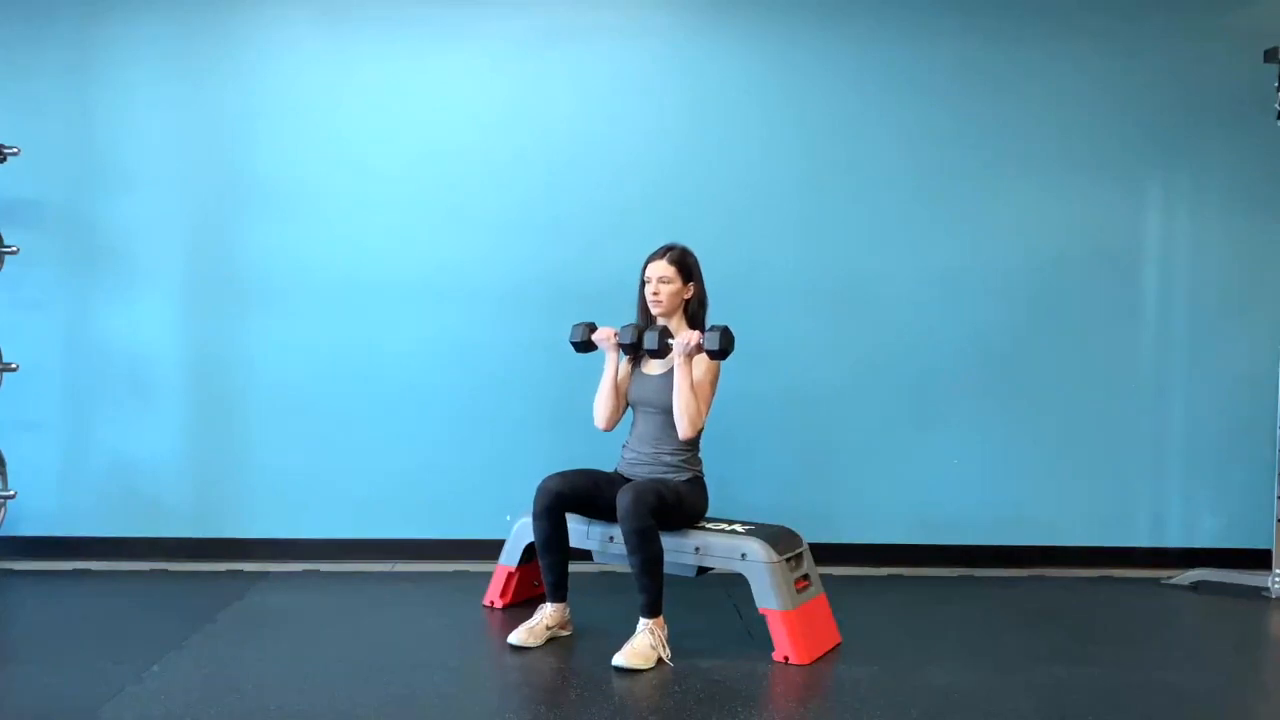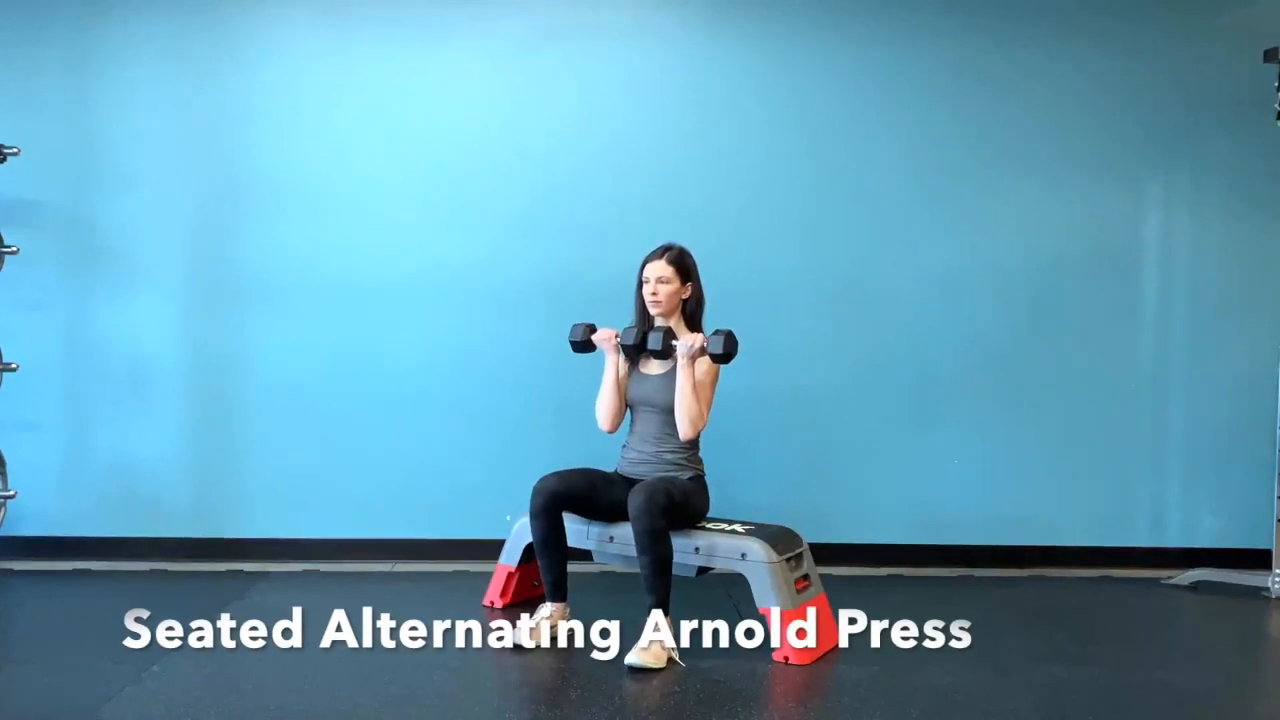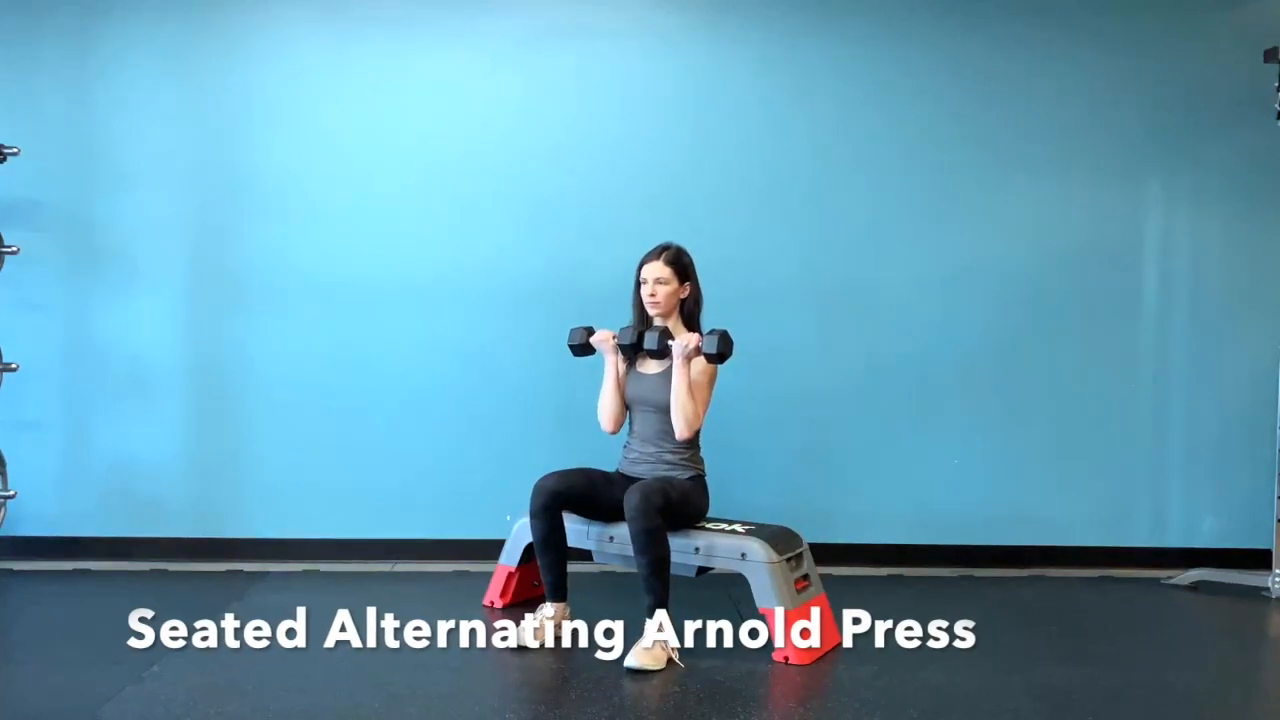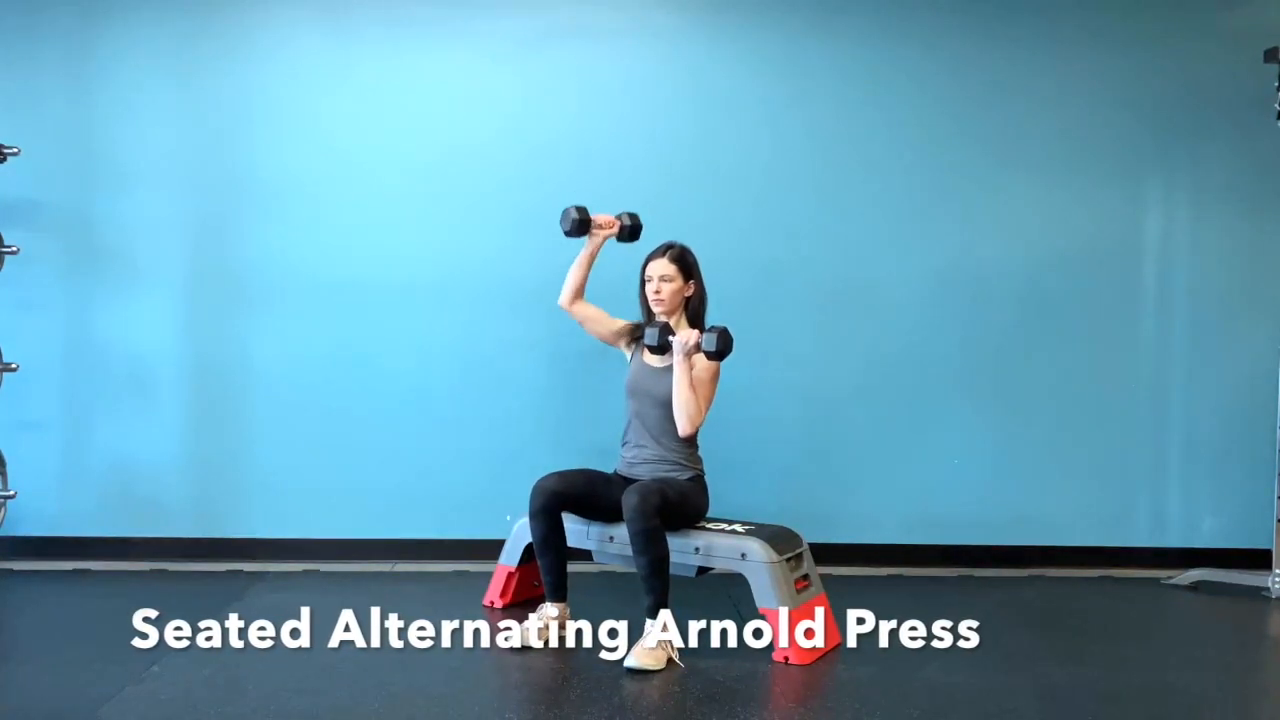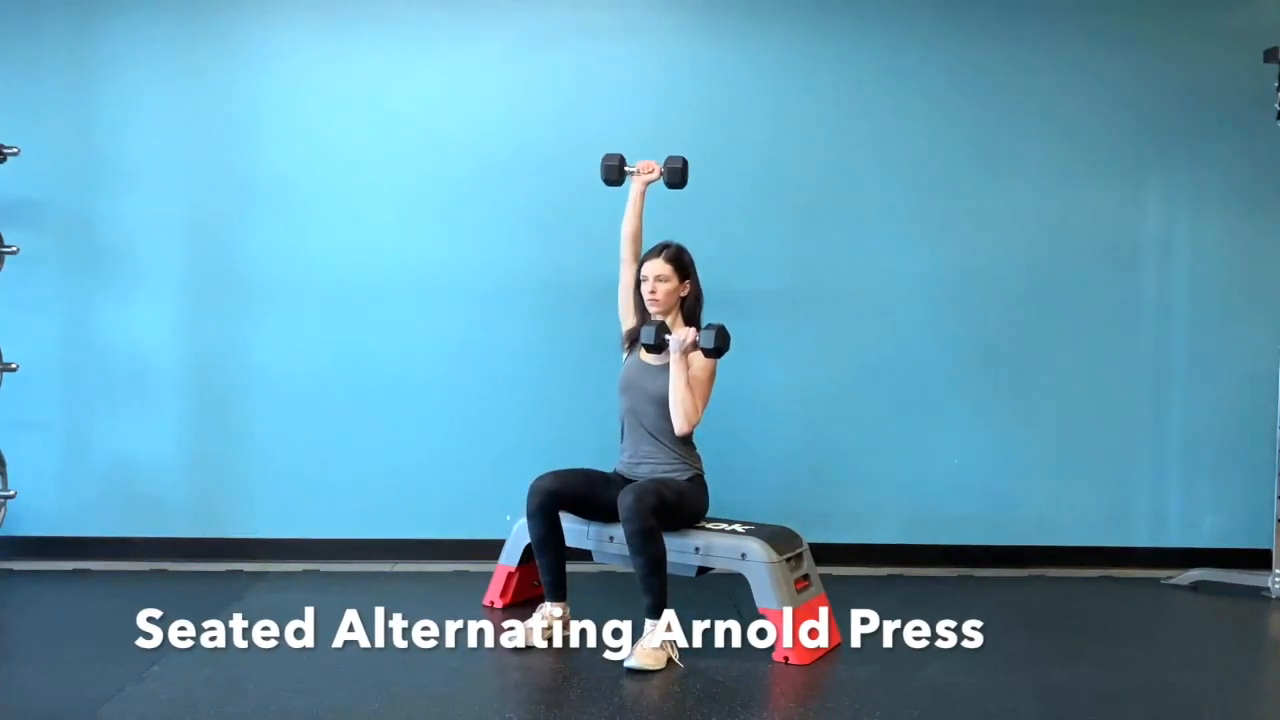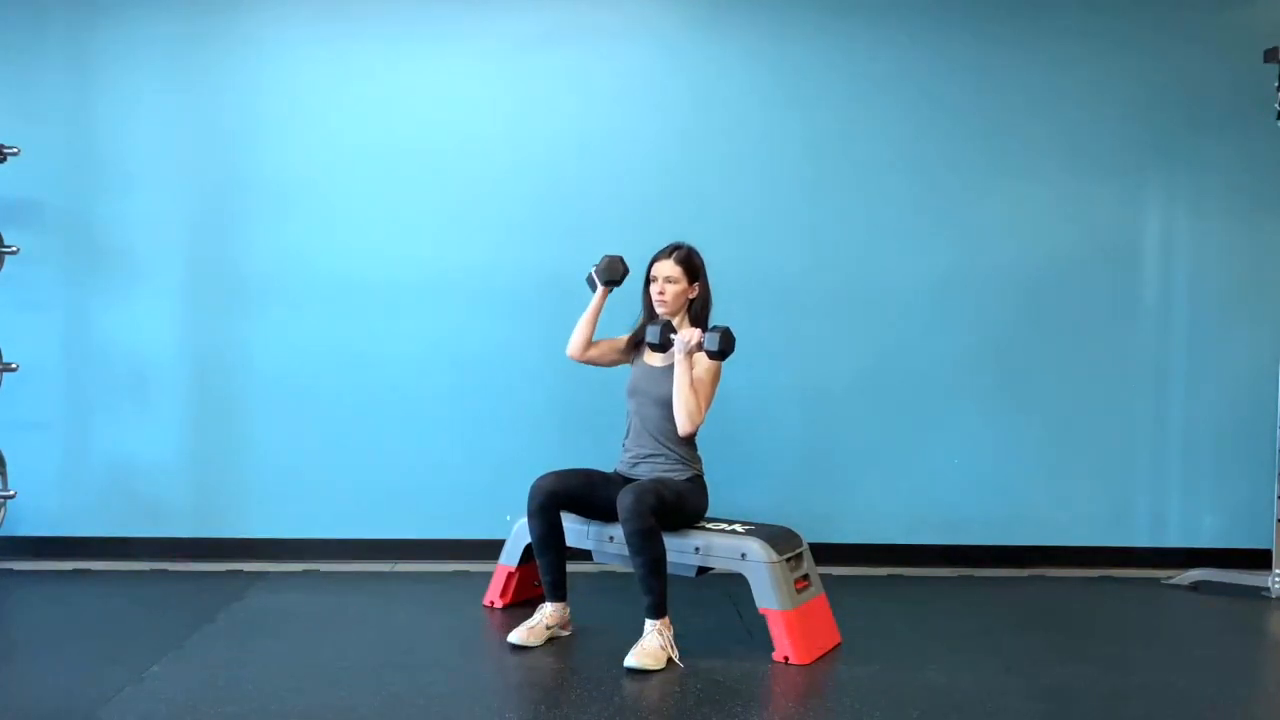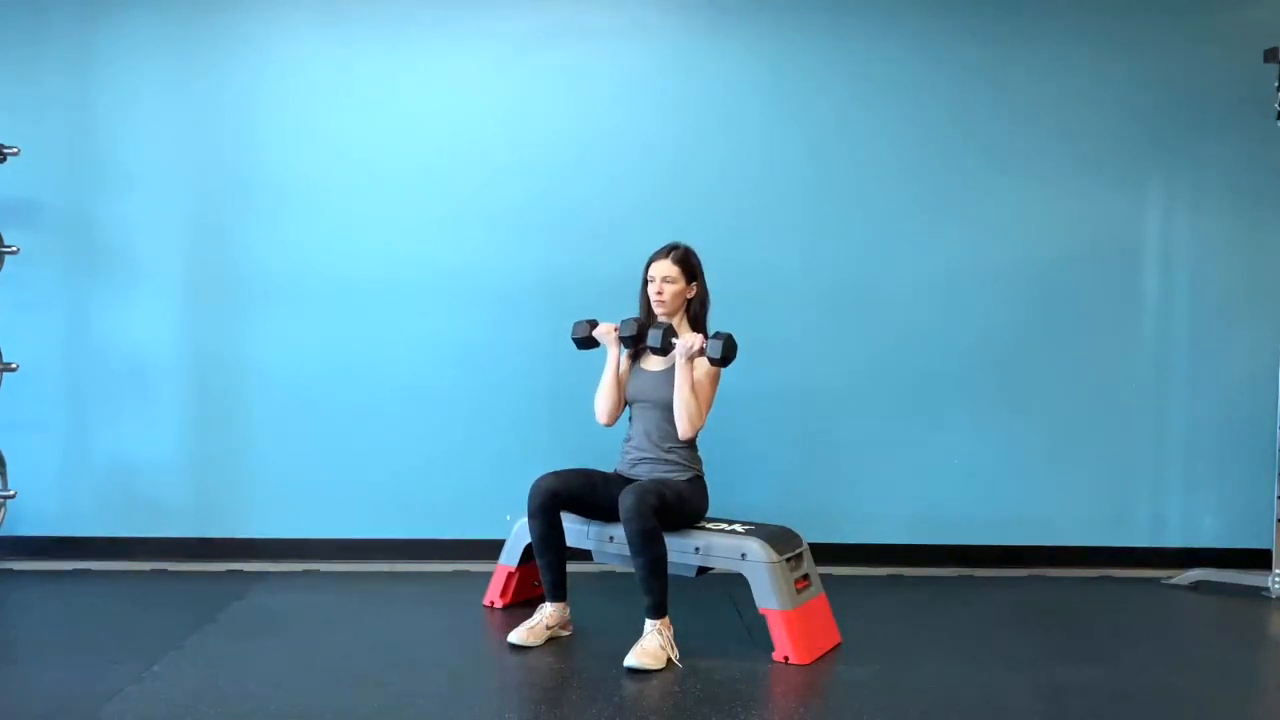
dt=0.7s
person 1, frame 1
left shoulder: (700, 352)
right shoulder: (637, 348)
left elbow: (687, 429)
right elbow: (605, 420)
left wrist: (682, 360)
right wrist: (611, 357)
left hip: (680, 486)
right hip: (626, 477)
left knee: (634, 500)
right knee: (551, 489)
left ankle: (651, 627)
right ankle: (555, 610)
person 1, frame 2
left shoulder: (700, 353)
left elbow: (688, 430)
right elbow: (607, 422)
left wrist: (685, 363)
right wrist: (611, 358)
left hip: (681, 485)
right hip: (626, 478)
left knee: (645, 500)
right knee: (547, 490)
right ankle: (555, 608)
person 1, frame 3
left shoulder: (698, 351)
left elbow: (685, 429)
right elbow: (610, 423)
left wrist: (681, 362)
right wrist: (610, 358)
left hip: (682, 484)
right hip: (628, 477)
left knee: (642, 500)
right knee: (548, 489)
left ankle: (657, 630)
right ankle: (555, 607)
person 1, frame 4
left shoulder: (702, 352)
right shoulder: (635, 341)
left elbow: (687, 426)
right elbow: (570, 300)
left wrist: (683, 357)
right wrist: (595, 241)
left hip: (680, 487)
right hip: (626, 479)
left knee: (640, 503)
right knee: (547, 489)
left ankle: (658, 630)
right ankle: (555, 608)
person 1, frame 5
left shoulder: (699, 351)
right shoulder: (635, 335)
left elbow: (683, 424)
right elbow: (628, 252)
left wrist: (678, 357)
right wrist: (638, 188)
left hip: (680, 487)
right hip: (626, 478)
left knee: (635, 502)
right knee: (544, 489)
left ankle: (657, 628)
right ankle: (555, 609)
person 1, frame 6
left shoulder: (704, 352)
right shoulder: (638, 343)
left elbow: (687, 425)
right elbow: (577, 352)
left wrist: (682, 358)
right wrist: (601, 296)
left hip: (679, 486)
right hip: (626, 477)
left knee: (635, 501)
right knee: (545, 489)
left ankle: (658, 627)
right ankle: (555, 610)
person 1, frame 7
left shoulder: (701, 352)
right shoulder: (638, 347)
left elbow: (688, 429)
right elbow: (606, 416)
left wrist: (683, 361)
right wrist: (613, 351)
left hip: (679, 486)
right hip: (626, 477)
left knee: (636, 502)
right knee: (545, 489)
left ankle: (658, 627)
right ankle: (555, 610)
